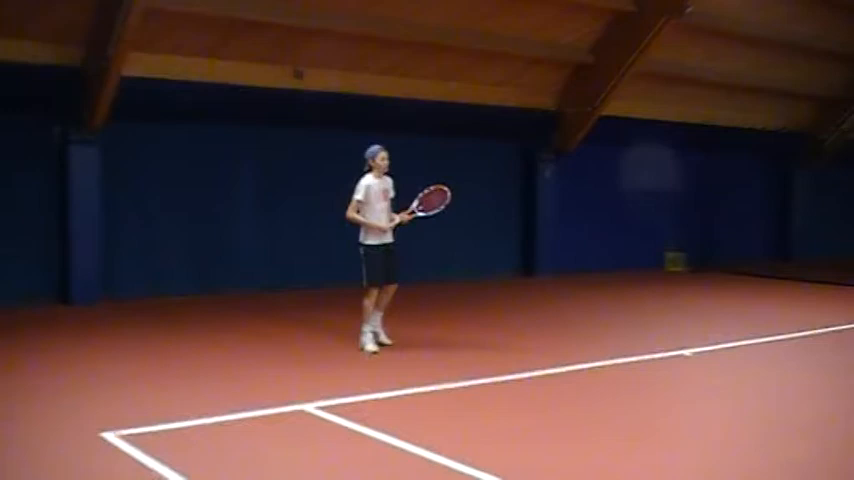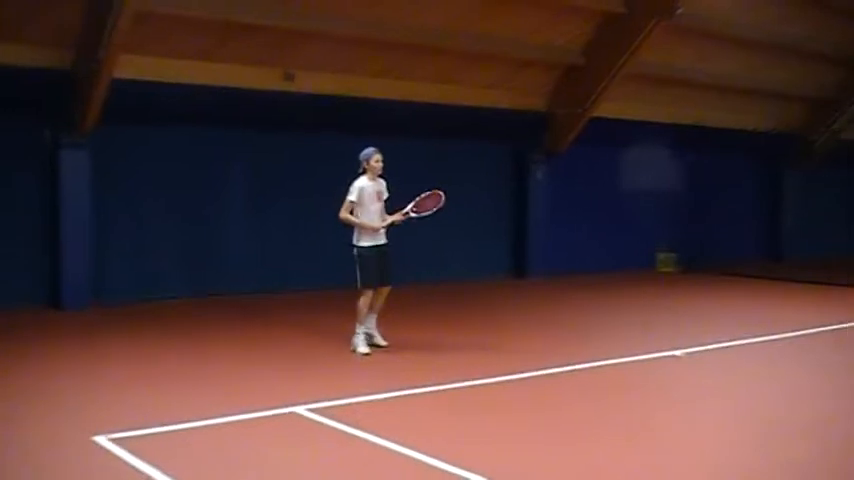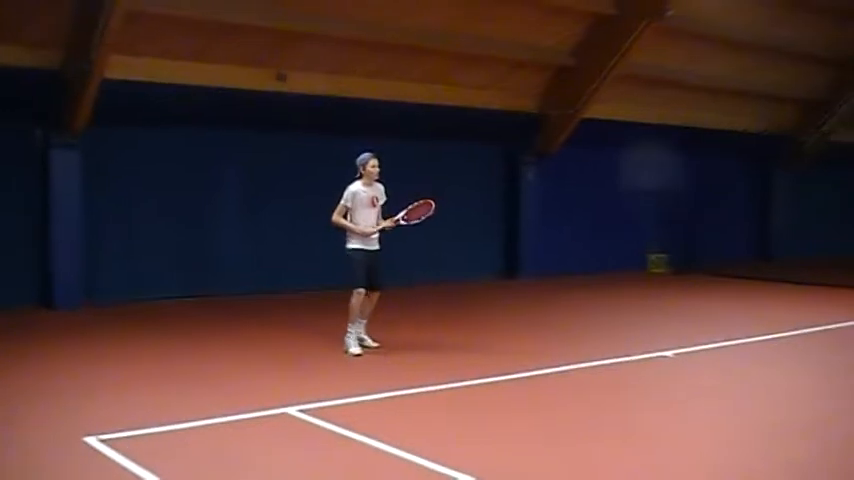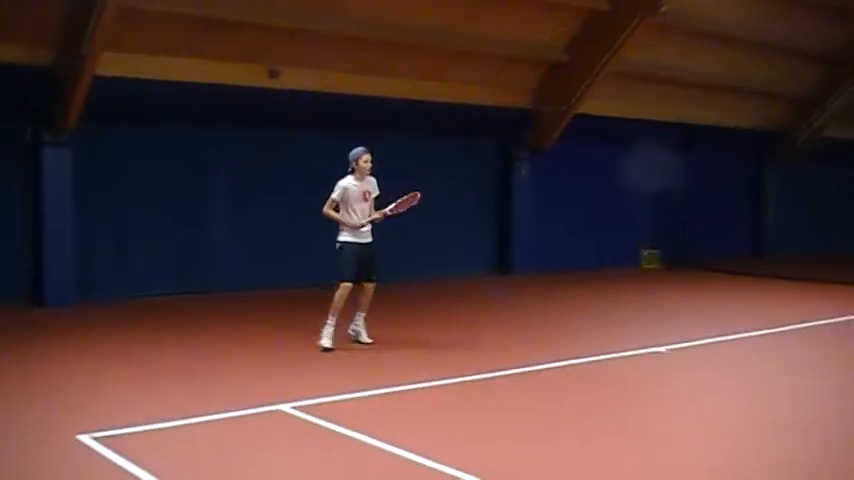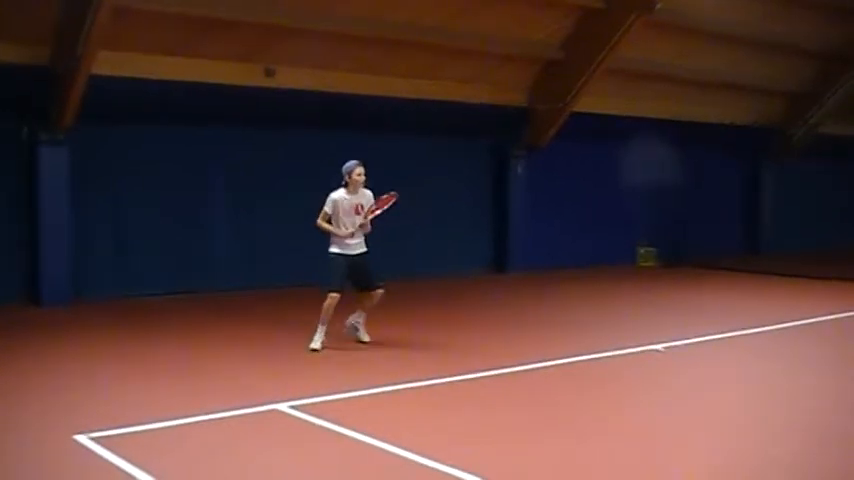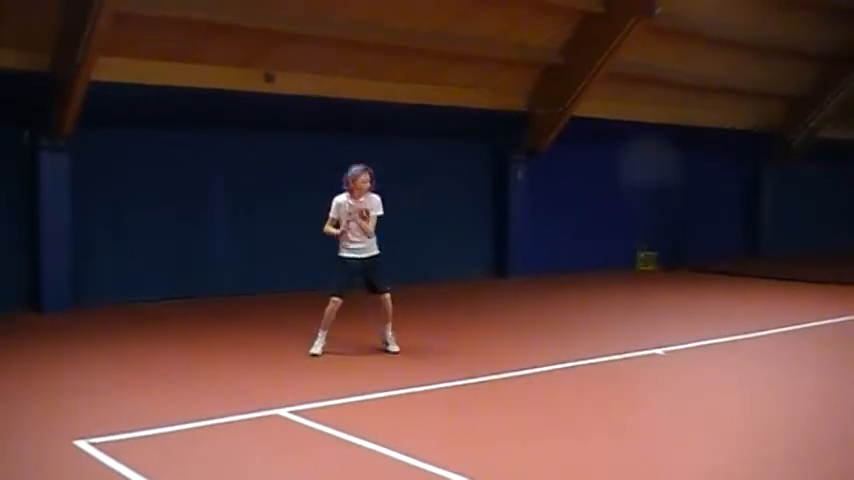
dt=0.2s
person 1, frame 1
left shoulder: (388, 182)
right shoulder: (365, 183)
right elbow: (350, 214)
left wrist: (399, 217)
right wrist: (375, 226)
left hip: (387, 241)
right hip: (371, 243)
left knee: (391, 285)
right knee: (373, 288)
left ankle: (375, 325)
right ankle: (366, 335)
person 1, frame 2
left shoulder: (382, 184)
right shoulder: (359, 185)
right elbow: (343, 215)
left wrist: (392, 218)
right wrist: (368, 226)
left hip: (381, 243)
right hip: (364, 245)
left knee: (384, 287)
right knee: (367, 290)
left ankle: (370, 329)
right ankle: (358, 337)
person 1, frame 3
left shoulder: (379, 189)
right shoulder: (353, 190)
right elbow: (336, 218)
left wrist: (385, 224)
right wrist: (358, 230)
left hip: (373, 247)
right hip: (357, 247)
left knee: (374, 292)
right knee: (359, 291)
left ankle: (360, 333)
right ankle: (350, 337)
person 1, frame 4
left shoulder: (372, 182)
right shoulder: (344, 185)
right elbow: (327, 210)
left wrist: (376, 215)
right wrist: (349, 222)
left hip: (367, 241)
right hip: (348, 241)
left knee: (369, 285)
right knee: (346, 285)
left ankle: (357, 327)
right ankle: (328, 331)
person 1, frame 5
left shoulder: (367, 195)
right shoulder: (335, 197)
left elbow: (367, 229)
right elbow: (320, 222)
left wrist: (364, 225)
right wrist: (341, 233)
left hip: (360, 252)
right hip: (339, 253)
left knee: (376, 292)
right knee: (333, 296)
left ankle: (355, 321)
right ankle: (319, 335)
person 1, frame 6
left shoulder: (375, 200)
right shoulder: (339, 201)
left elbow: (369, 231)
right elbow: (326, 228)
left wrist: (355, 220)
right wrist: (338, 232)
left hip: (370, 256)
right hip: (347, 257)
left knee: (385, 297)
right knee: (335, 300)
left ankle: (388, 337)
right ankle: (320, 340)
